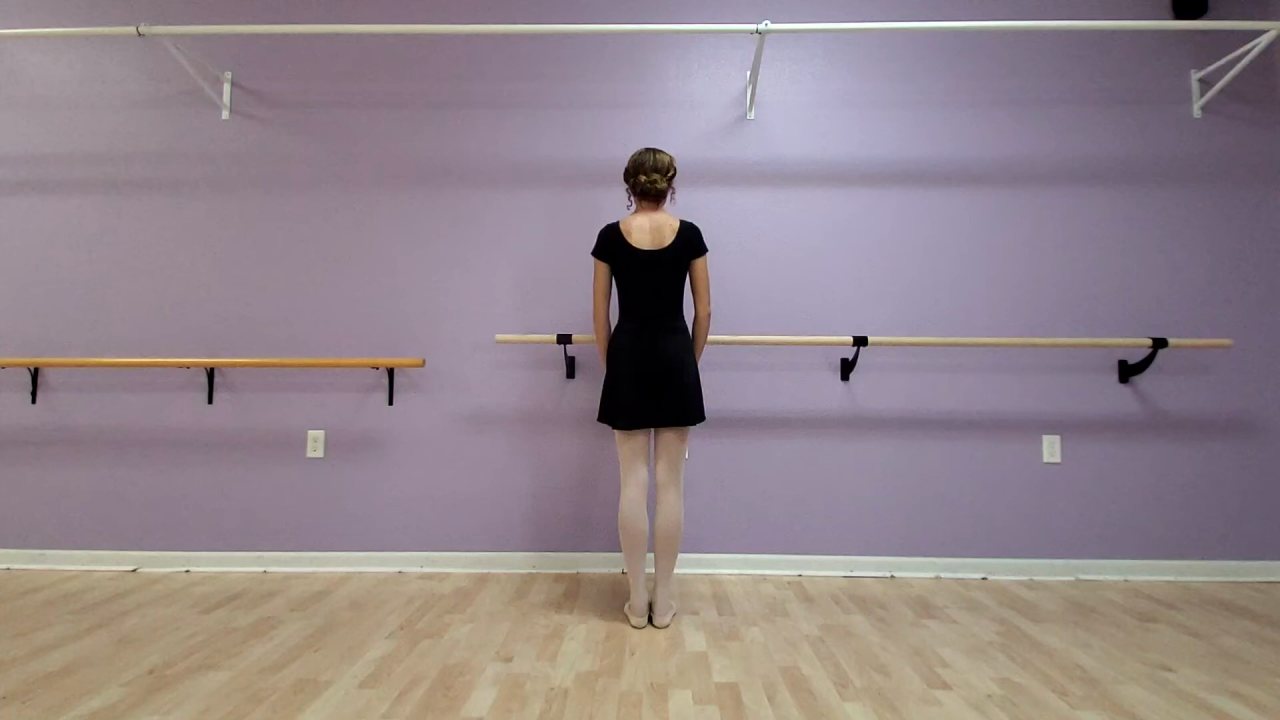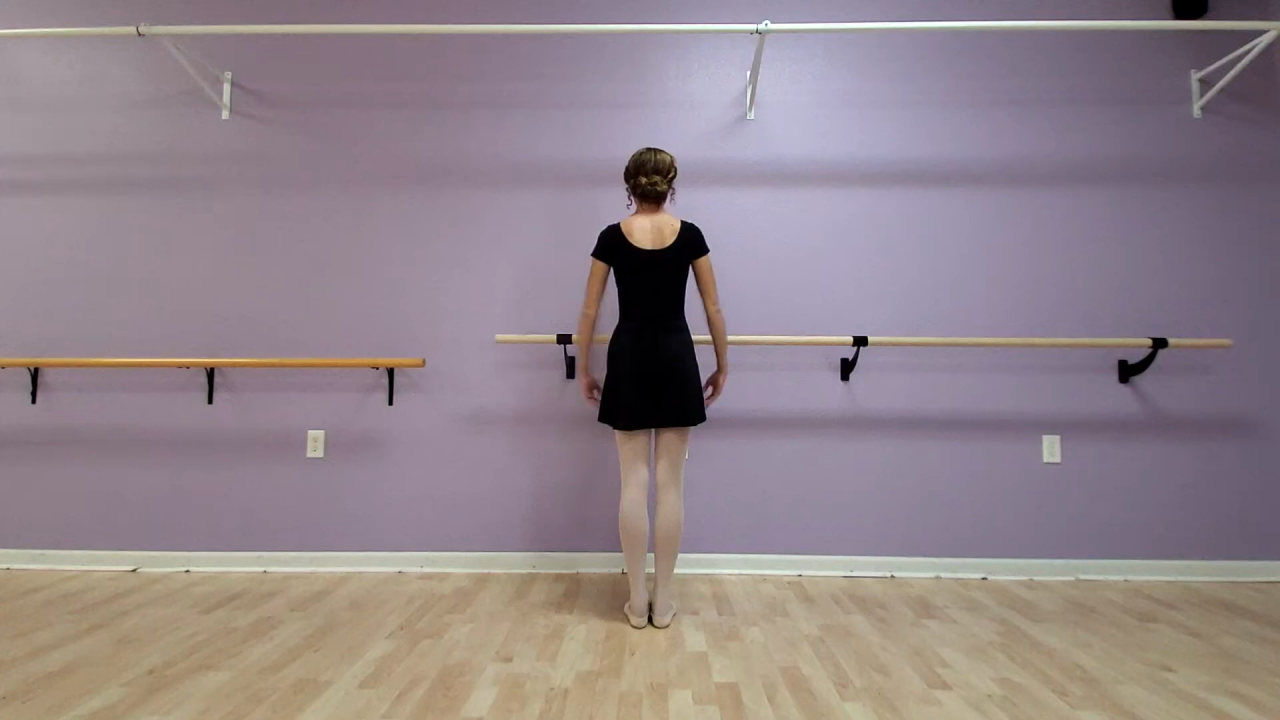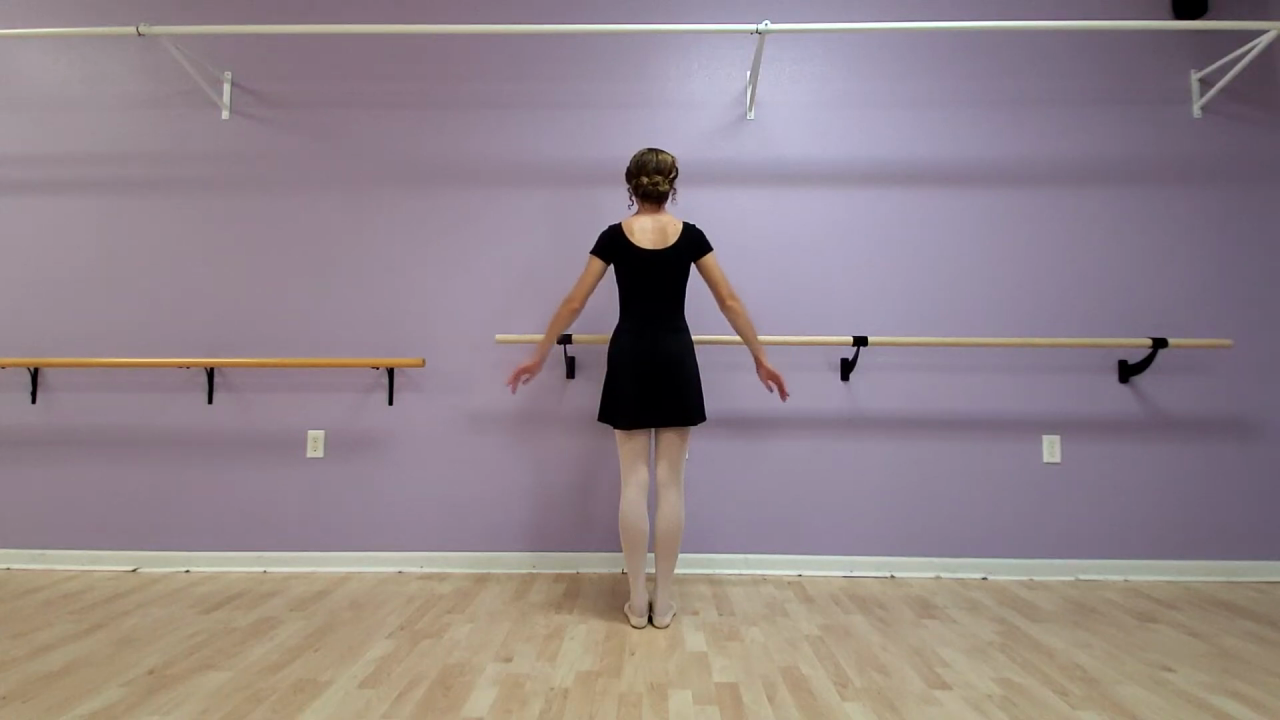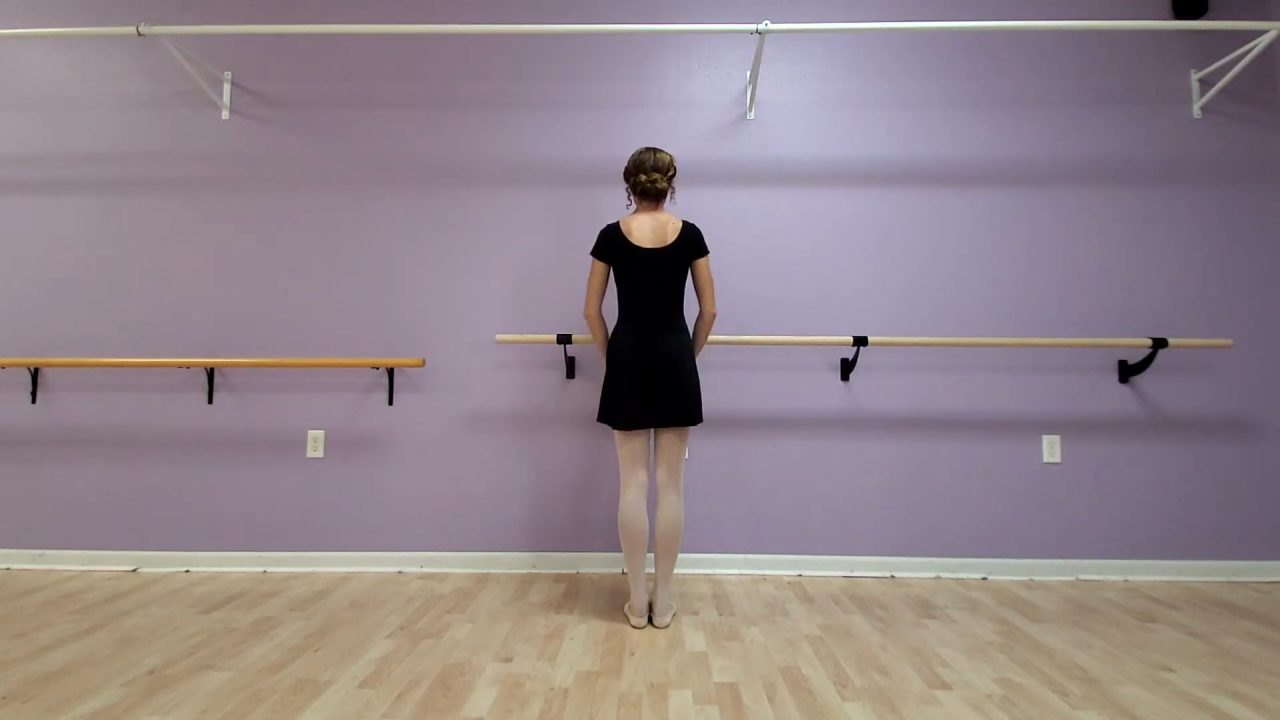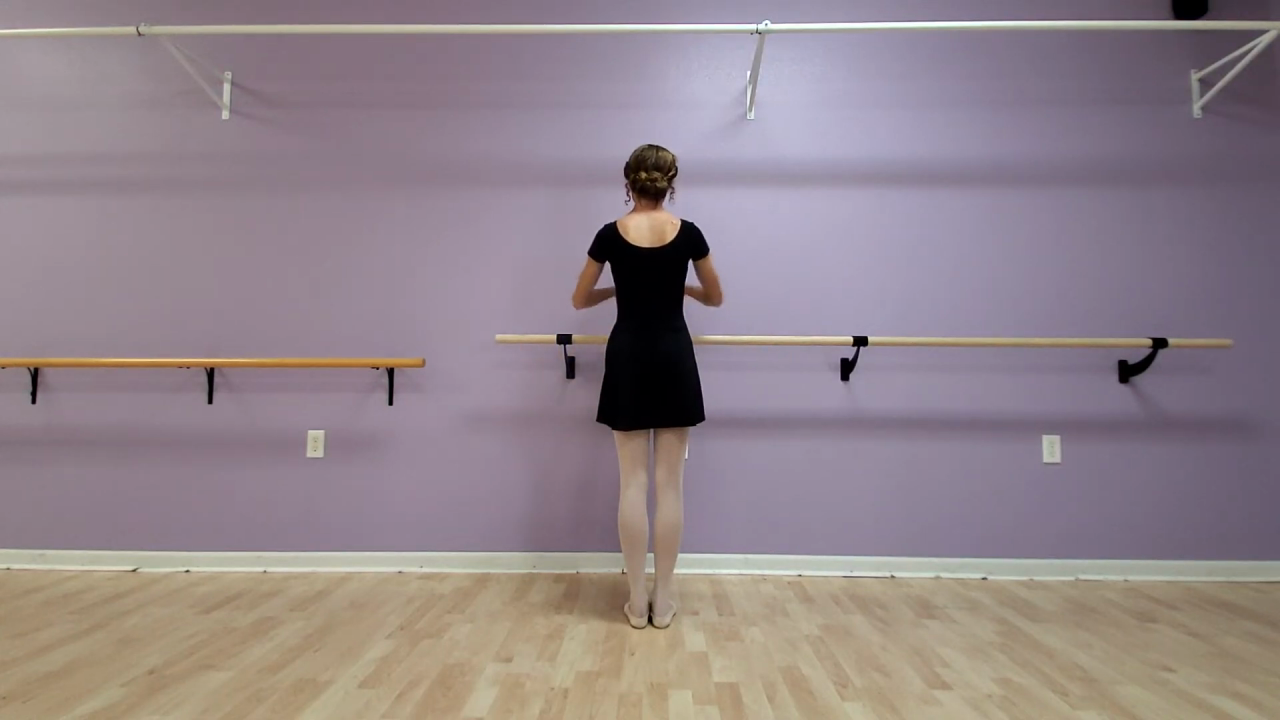
dt=1s
person 1, frame 1
left shoulder: (611, 236)
right shoulder: (689, 235)
left elbow: (600, 314)
right elbow: (703, 311)
left wrist: (610, 365)
left hip: (628, 359)
right hip: (674, 358)
left knee: (633, 482)
right knee: (670, 483)
left ankle: (637, 600)
right ankle: (663, 600)
person 1, frame 2
left shoulder: (612, 237)
right shoulder: (689, 235)
left elbow: (589, 312)
right elbow: (713, 308)
left wrist: (585, 371)
right wrist: (722, 365)
left hip: (629, 359)
right hip: (675, 359)
left knee: (634, 482)
right knee: (670, 484)
left ankle: (637, 600)
right ankle: (662, 601)
person 1, frame 3
left shoulder: (614, 237)
right shoulder: (690, 236)
left elbow: (574, 303)
right elbow: (729, 302)
left wrist: (539, 355)
right wrist: (760, 358)
left hip: (629, 360)
right hip: (675, 360)
left knee: (633, 482)
right knee: (670, 484)
left ankle: (638, 602)
right ankle: (664, 601)
person 1, frame 4
left shoulder: (612, 235)
right shoulder: (689, 235)
left elbow: (592, 310)
right elbow: (709, 310)
left wrist: (613, 358)
right wrist: (687, 357)
left hip: (628, 359)
right hip: (674, 359)
left knee: (633, 483)
right knee: (669, 484)
left ankle: (638, 601)
right ankle: (662, 600)
person 1, frame 5
left shoulder: (610, 235)
right shoulder: (688, 233)
left elbow: (580, 300)
right elbow: (715, 297)
left hip: (628, 358)
right hip: (674, 358)
left knee: (632, 483)
right knee: (669, 484)
left ankle: (638, 601)
right ankle: (663, 599)
